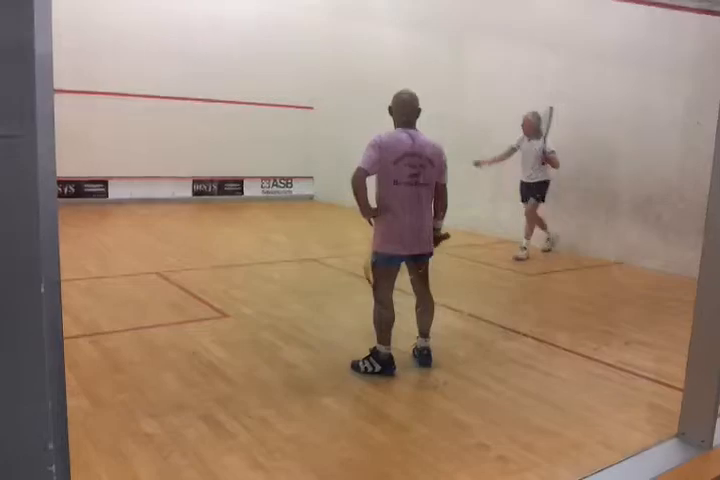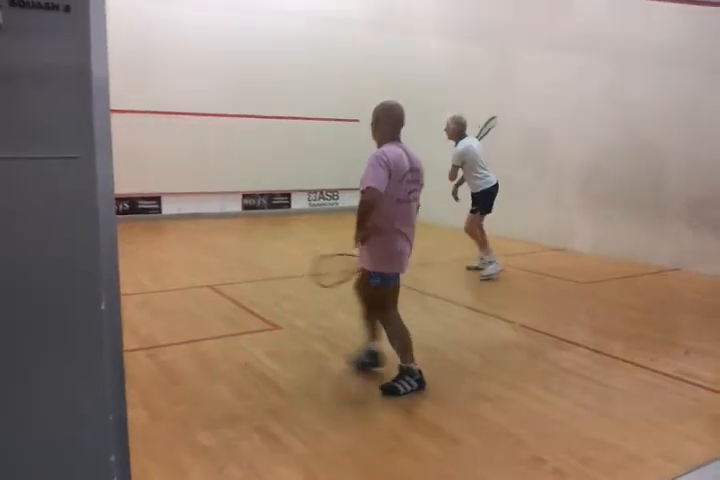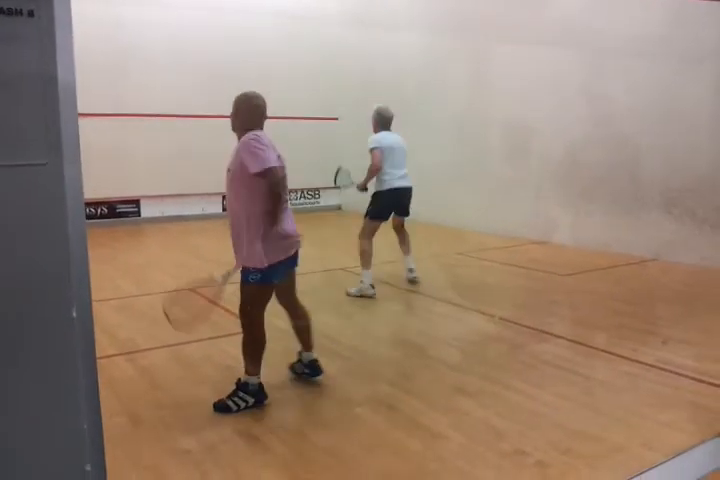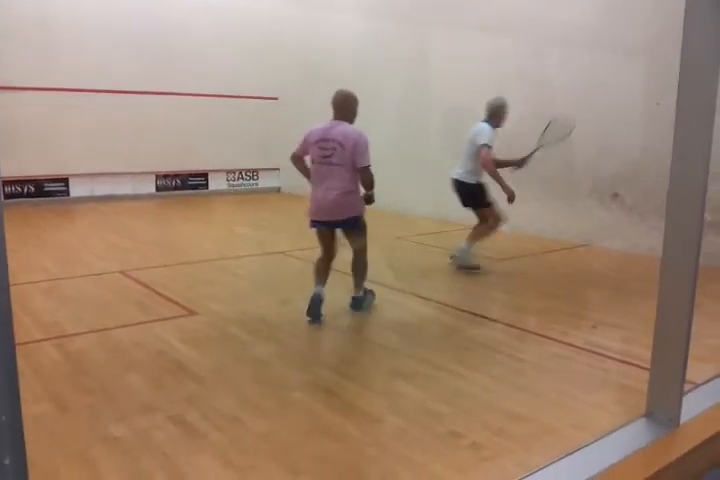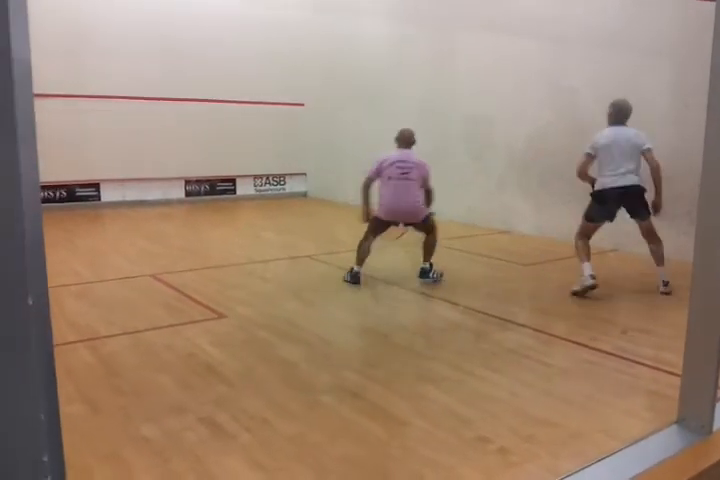
dt=1s
person 1, frame 1
left shoulder: (382, 143)
right shoulder: (435, 149)
left elbow: (358, 178)
right elbow: (441, 195)
left wrist: (366, 210)
right wrist: (437, 227)
left hip: (390, 234)
right hip: (422, 235)
left knee: (383, 294)
right knee: (422, 290)
left ankle: (382, 357)
right ankle: (423, 347)
person 1, frame 2
left shoulder: (381, 157)
right shoulder: (414, 160)
left elbow: (371, 198)
left wrist: (361, 229)
left hip: (383, 248)
right hip: (398, 242)
left knee: (384, 310)
right knee: (363, 291)
left ankle: (411, 372)
right ankle: (372, 351)
person 1, frame 3
left shoulder: (252, 142)
right shoulder: (254, 144)
left elbow: (276, 178)
left wrist: (272, 225)
left hip: (264, 247)
right hip: (281, 243)
left knee: (250, 314)
right knee: (291, 302)
left ankle: (252, 387)
right ankle: (308, 361)
person 1, frame 4
left shoulder: (314, 133)
right shoulder: (356, 136)
left elbow: (295, 157)
right elbow: (364, 174)
right wrist: (369, 193)
left hip: (319, 206)
right hip: (348, 205)
left knee: (326, 253)
right knee: (359, 250)
left ankle: (317, 295)
right ankle: (358, 296)
person 1, frame 5
left shoulder: (385, 160)
right shoulder: (421, 164)
left elbow: (367, 184)
right elbow: (428, 190)
left wrist: (366, 208)
right wrist: (426, 209)
left hip: (388, 209)
right hip: (415, 209)
left knee: (368, 237)
right knee: (432, 232)
left ankle: (355, 272)
right ankle: (426, 268)
person 2, frame 1
left shoulder: (543, 143)
right shoulder: (522, 140)
left elbow: (556, 165)
right elbow: (505, 155)
left wrist: (547, 158)
right wrist: (485, 162)
left hip: (540, 182)
right hip: (525, 181)
left knee: (529, 212)
right knee: (532, 214)
left ankle: (524, 248)
right ankle: (550, 237)
person 2, frame 2
left shoulder: (461, 150)
right shoulder: (471, 141)
left elbow: (452, 177)
right wrist: (457, 185)
left hip: (485, 189)
right hip: (486, 186)
left knee: (470, 227)
right knee: (476, 225)
left ankle: (492, 262)
right ankle: (485, 259)
person 2, frame 3
left shoulder: (376, 139)
right shoulder: (399, 140)
left elbow: (376, 165)
left wrist: (364, 183)
left hip: (386, 191)
right hip: (405, 189)
left knee: (365, 235)
right knee: (399, 227)
left ankle: (366, 284)
right ankle: (410, 269)
person 2, frame 4
left shoulder: (483, 128)
right shoulder: (485, 131)
left elbow: (489, 162)
right elbow: (485, 162)
left wrist: (517, 162)
right wrist: (504, 186)
left hip: (464, 180)
right hip: (466, 182)
left knee: (486, 220)
right knee: (496, 219)
left ankle: (463, 255)
right ankle: (463, 251)
person 2, frame 5
left shoulder: (599, 137)
right shoulder: (637, 136)
left elbow: (581, 171)
right elbow: (655, 165)
left wrist: (595, 183)
right wrist: (658, 196)
left hip: (605, 189)
right hip: (633, 189)
left knee: (581, 236)
right knee: (652, 237)
left ankle: (588, 276)
right ankle: (664, 281)
